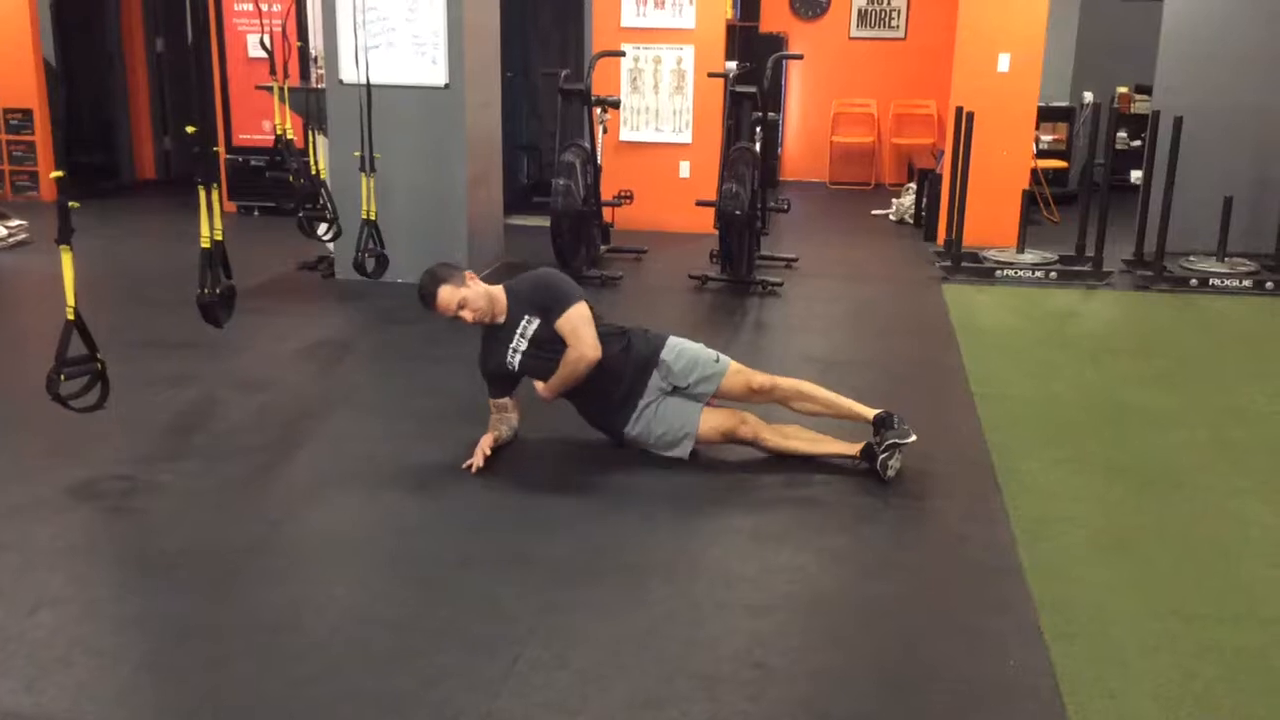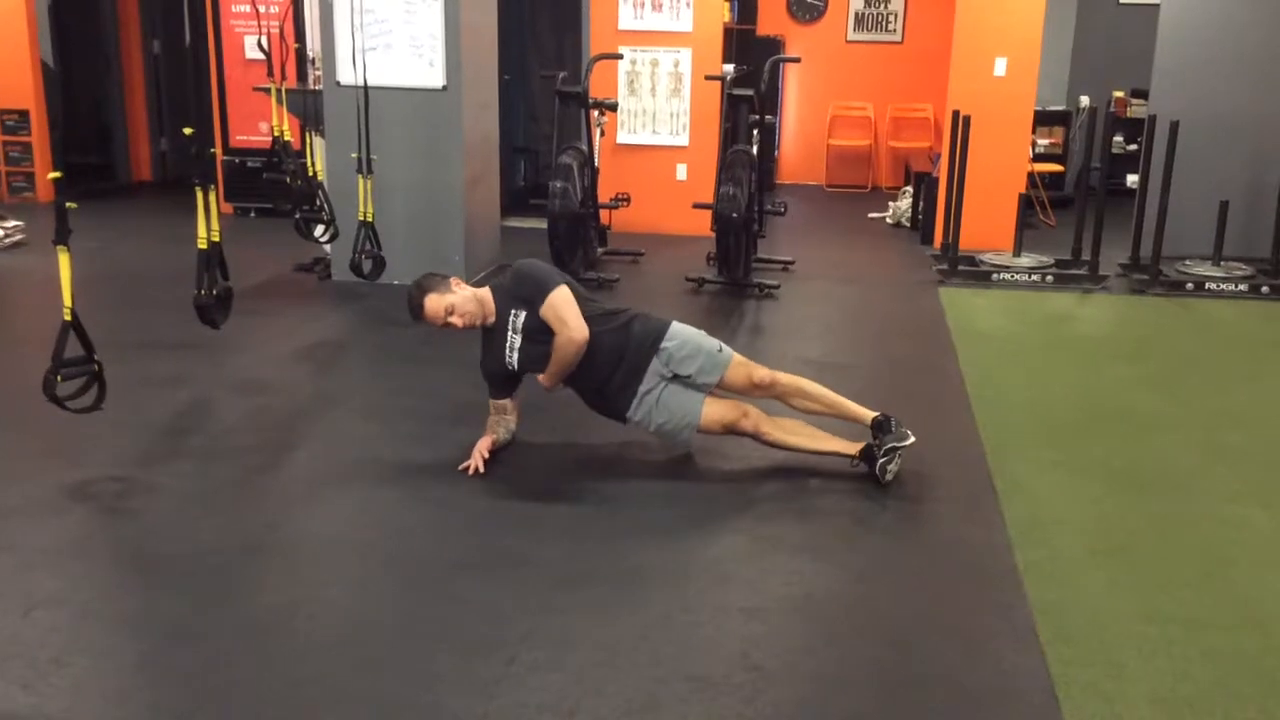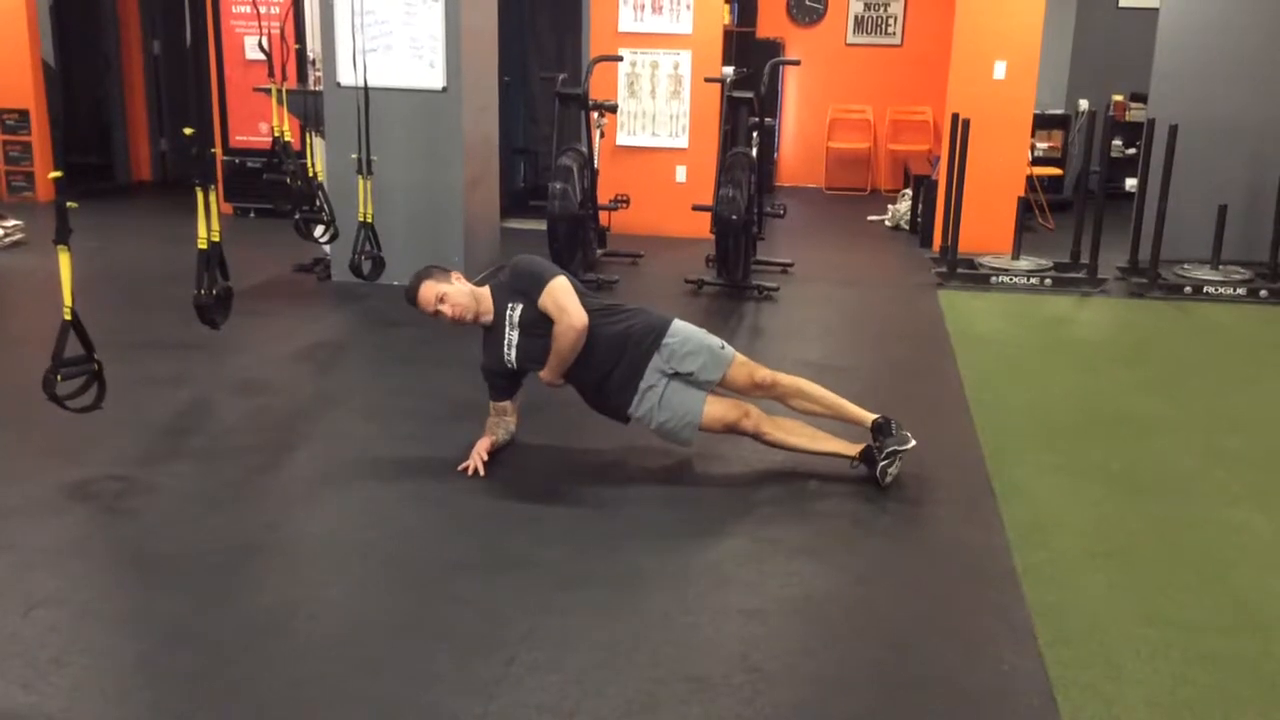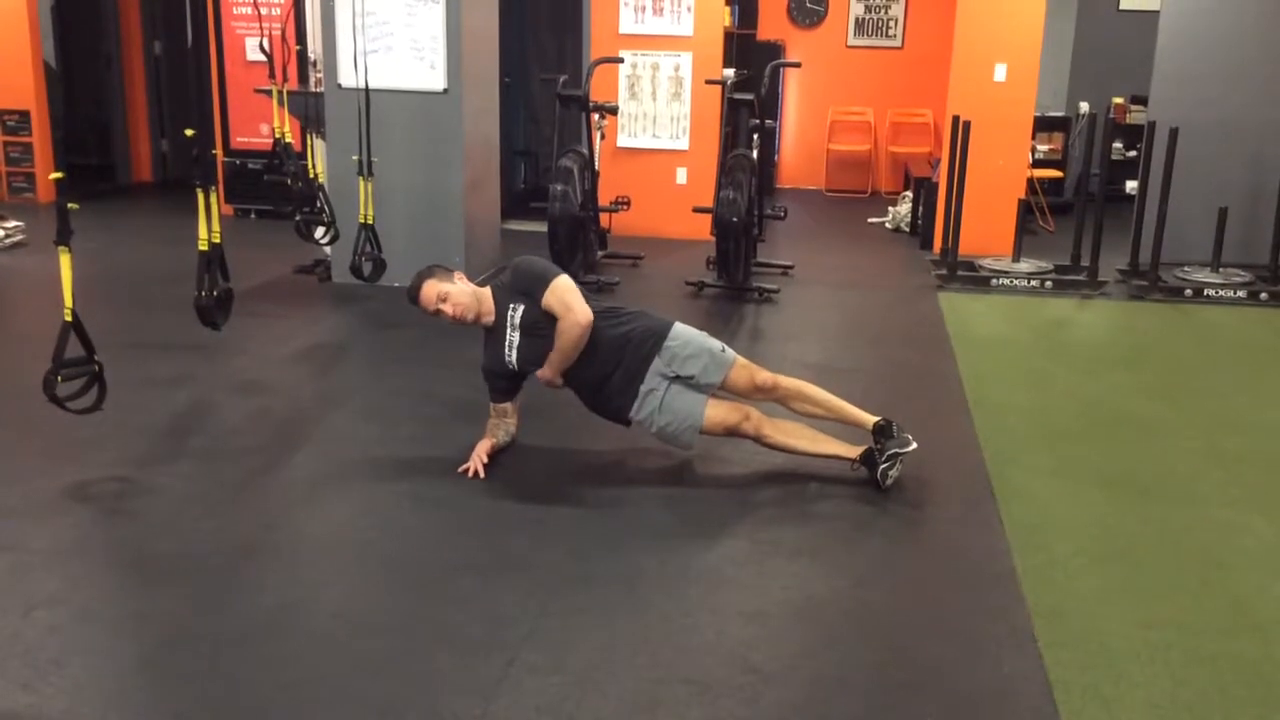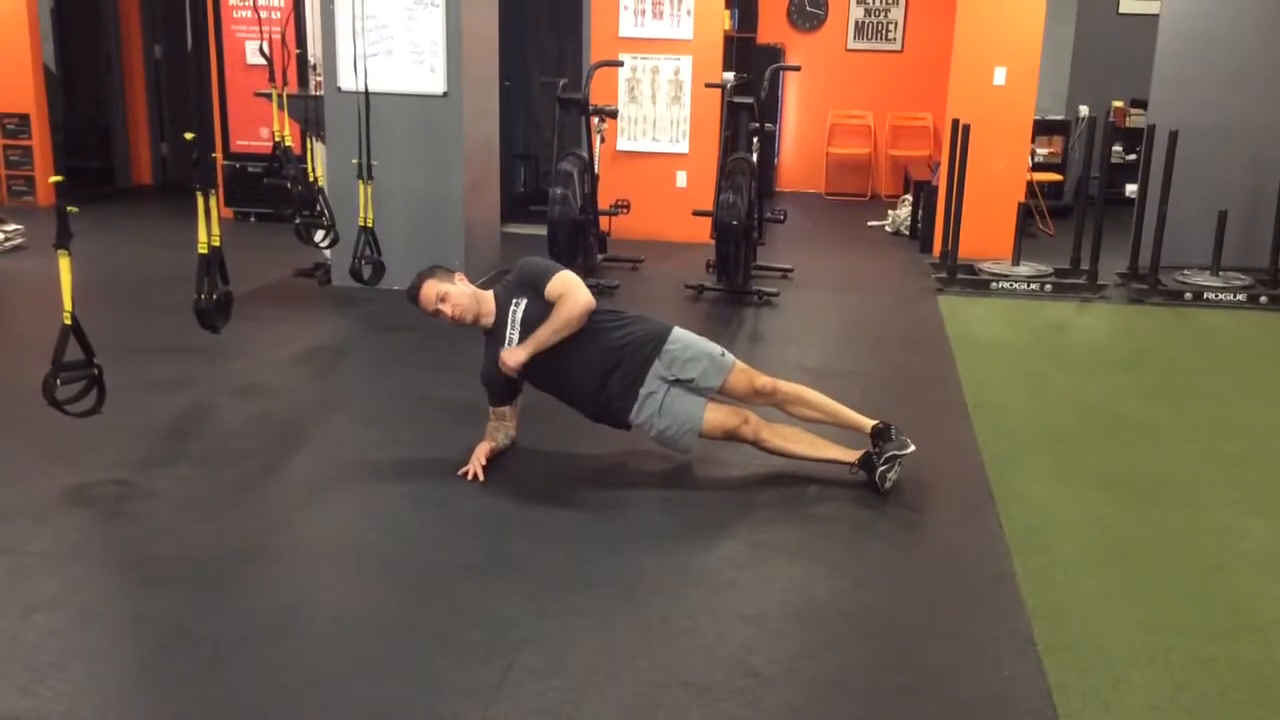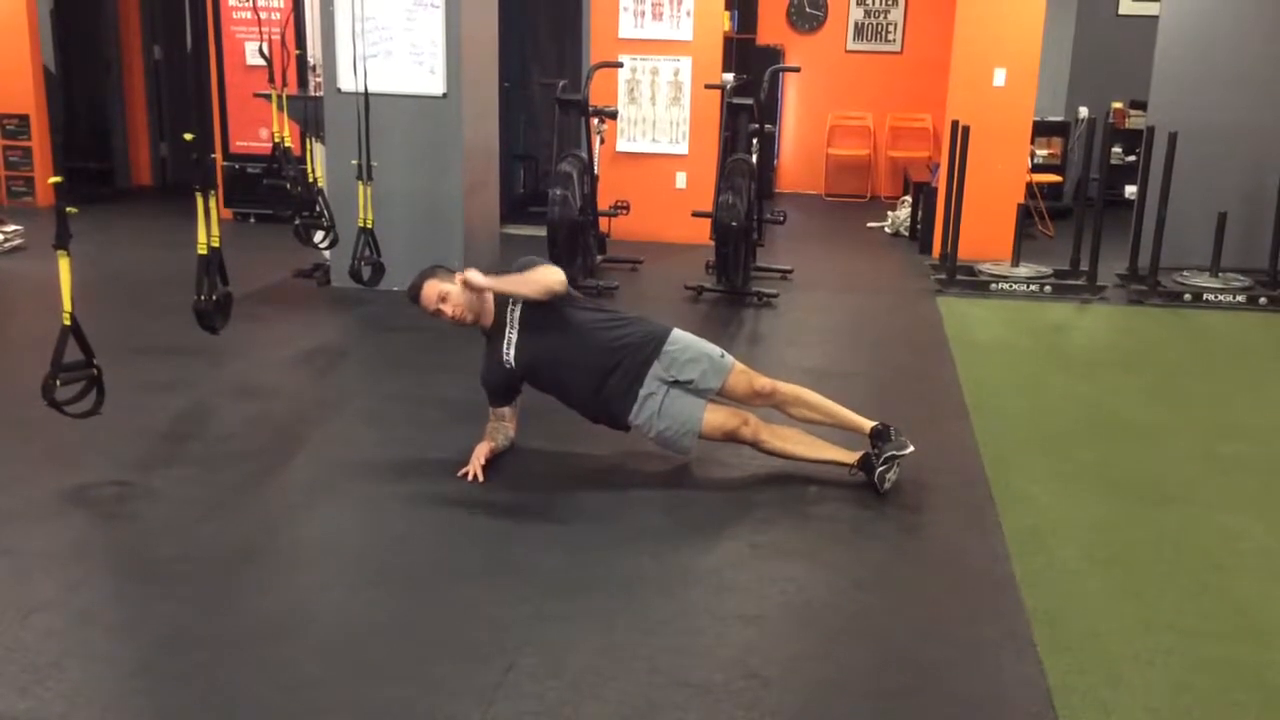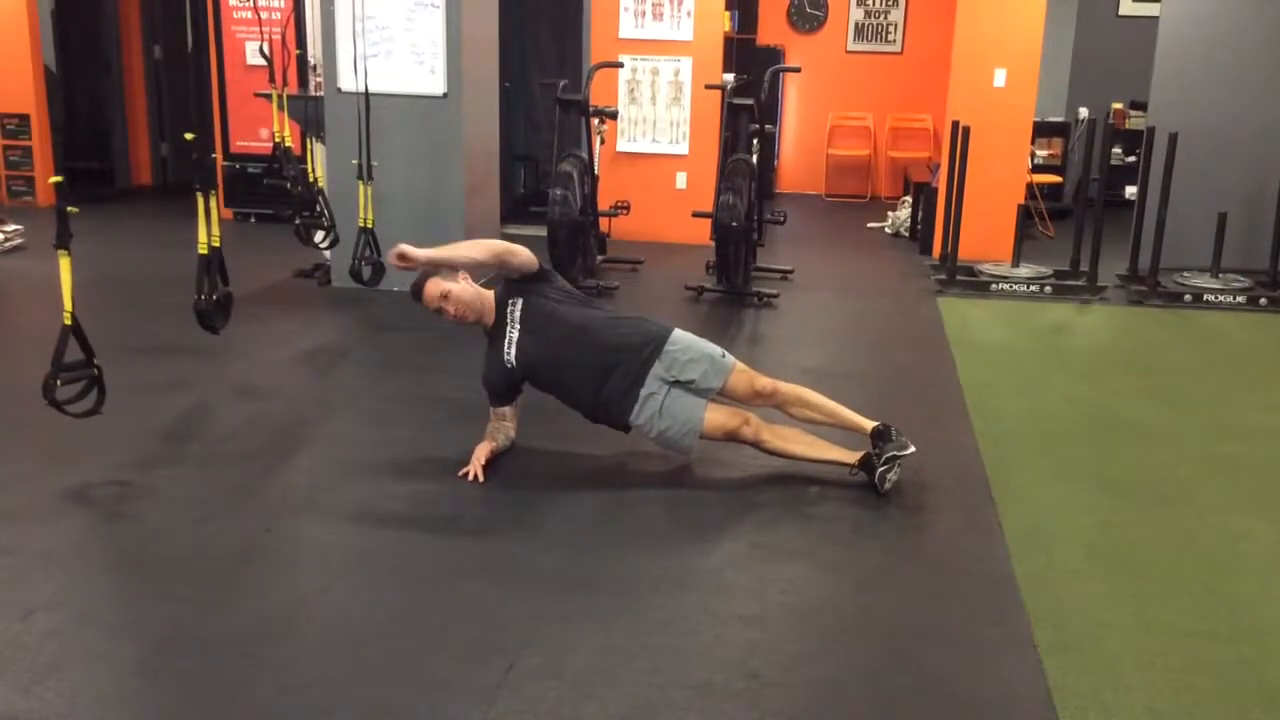
dt=0.4s
person 1, frame 1
left shoulder: (540, 285)
right shoulder: (493, 356)
left elbow: (588, 351)
right elbow: (506, 413)
left wrist: (549, 389)
right wrist: (491, 436)
left hip: (652, 360)
right hip: (630, 414)
left knee: (759, 385)
right knee: (744, 428)
left ankle: (877, 417)
right ankle: (864, 452)
person 1, frame 2
left shoulder: (523, 278)
right shoulder: (494, 357)
left elbow: (576, 335)
right elbow: (504, 415)
left wrist: (550, 378)
right wrist: (489, 440)
left hip: (654, 344)
right hip: (636, 397)
left knee: (761, 381)
right knee: (743, 420)
left ankle: (876, 421)
right ankle: (863, 452)
person 1, frame 3
left shoulder: (520, 274)
right shoulder: (496, 357)
left elbow: (575, 322)
right elbow: (504, 416)
left wrist: (552, 373)
right wrist: (487, 441)
left hip: (655, 341)
right hip: (638, 392)
left knee: (762, 382)
right knee: (745, 420)
left ankle: (876, 425)
right ankle: (864, 454)
person 1, frame 4
left shoulder: (522, 275)
right shoulder: (496, 359)
left elbow: (580, 318)
right elbow: (505, 417)
left wrist: (551, 371)
right wrist: (487, 442)
left hip: (655, 344)
right hip: (638, 396)
left knee: (763, 385)
right knee: (745, 422)
left ankle: (878, 428)
right ankle: (864, 455)
person 1, frame 5
left shoulder: (525, 276)
right shoulder: (493, 363)
left elbow: (582, 302)
right elbow: (504, 421)
left wrist: (525, 349)
right wrist: (486, 446)
left hip: (654, 348)
right hip: (638, 400)
left knee: (763, 389)
right knee: (745, 427)
left ankle: (877, 431)
right ankle: (864, 461)
person 1, frame 6
left shoulder: (522, 274)
right shoulder: (497, 364)
left elbow: (556, 282)
right elbow: (504, 424)
left wrist: (486, 283)
right wrist: (486, 446)
left hip: (653, 349)
right hip: (636, 401)
left knee: (762, 391)
right knee: (744, 428)
left ankle: (875, 432)
right ankle: (861, 461)
person 1, frame 7
left shoulder: (521, 285)
right shoulder: (498, 363)
left elbow: (501, 251)
right elbow: (503, 426)
left wrist: (425, 256)
right wrist: (485, 447)
left hip: (655, 349)
right hip: (639, 402)
left knee: (763, 391)
right knee: (746, 428)
left ankle: (877, 432)
right ankle: (863, 463)
